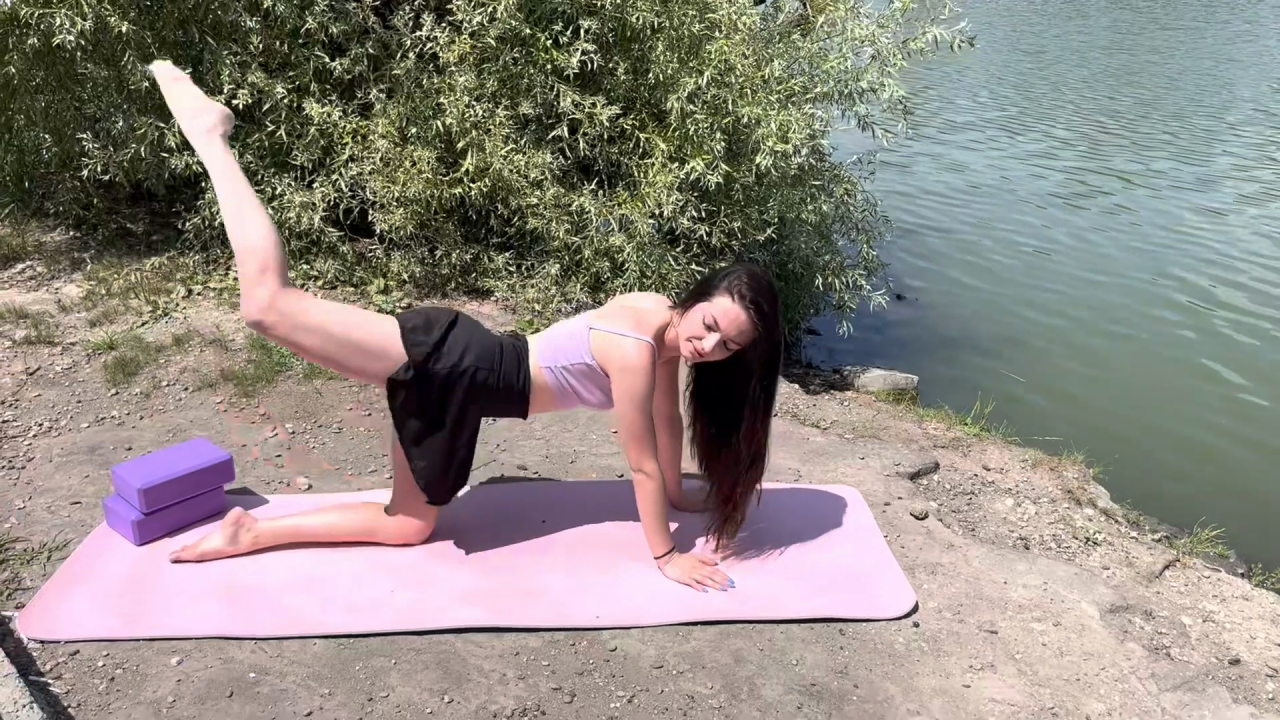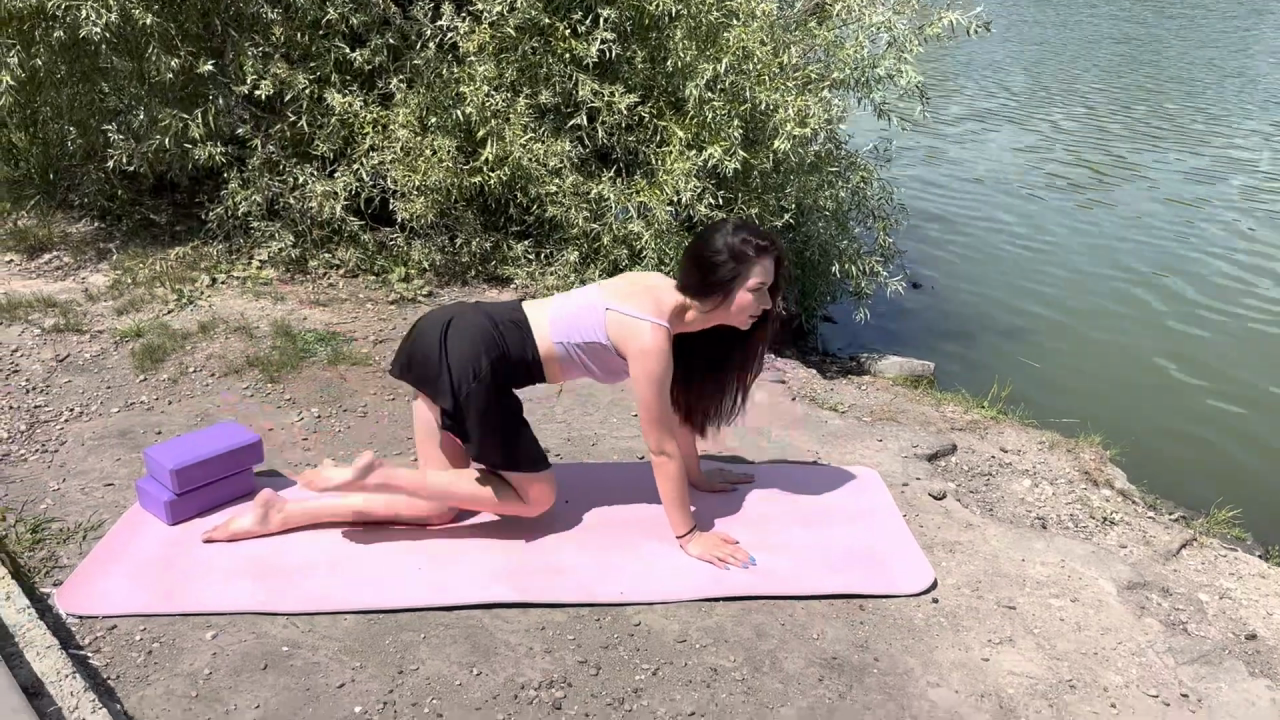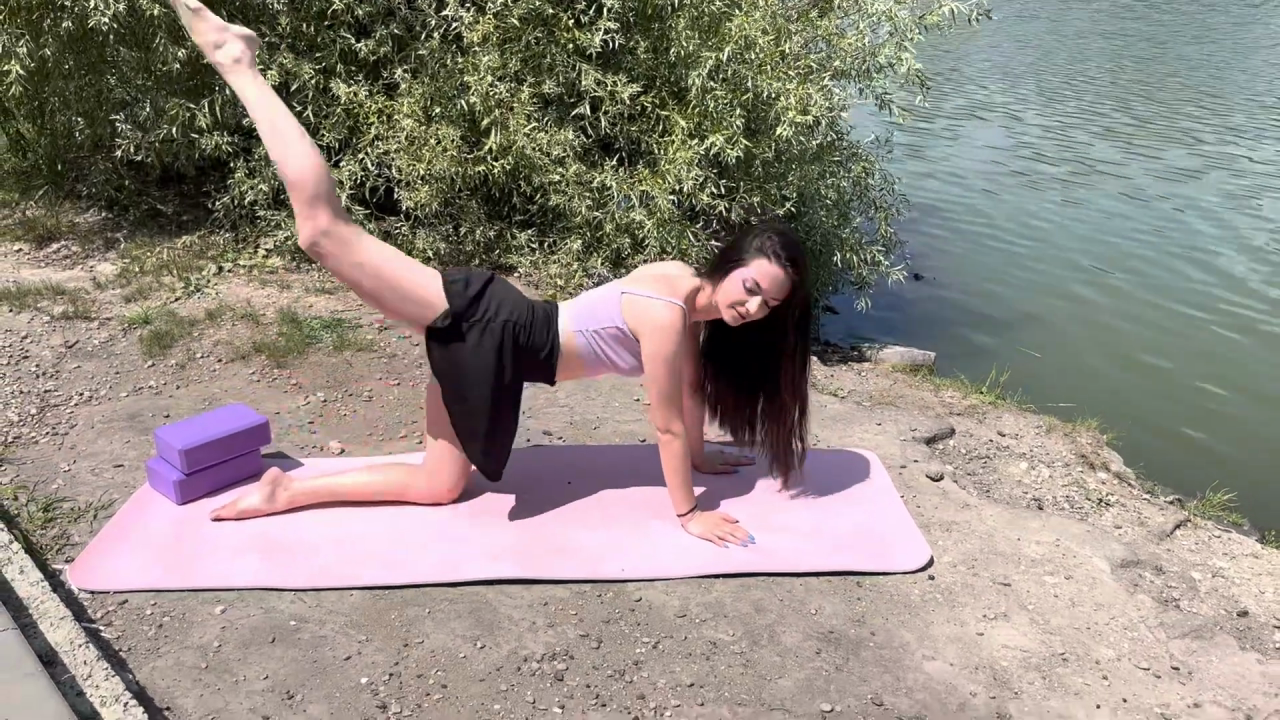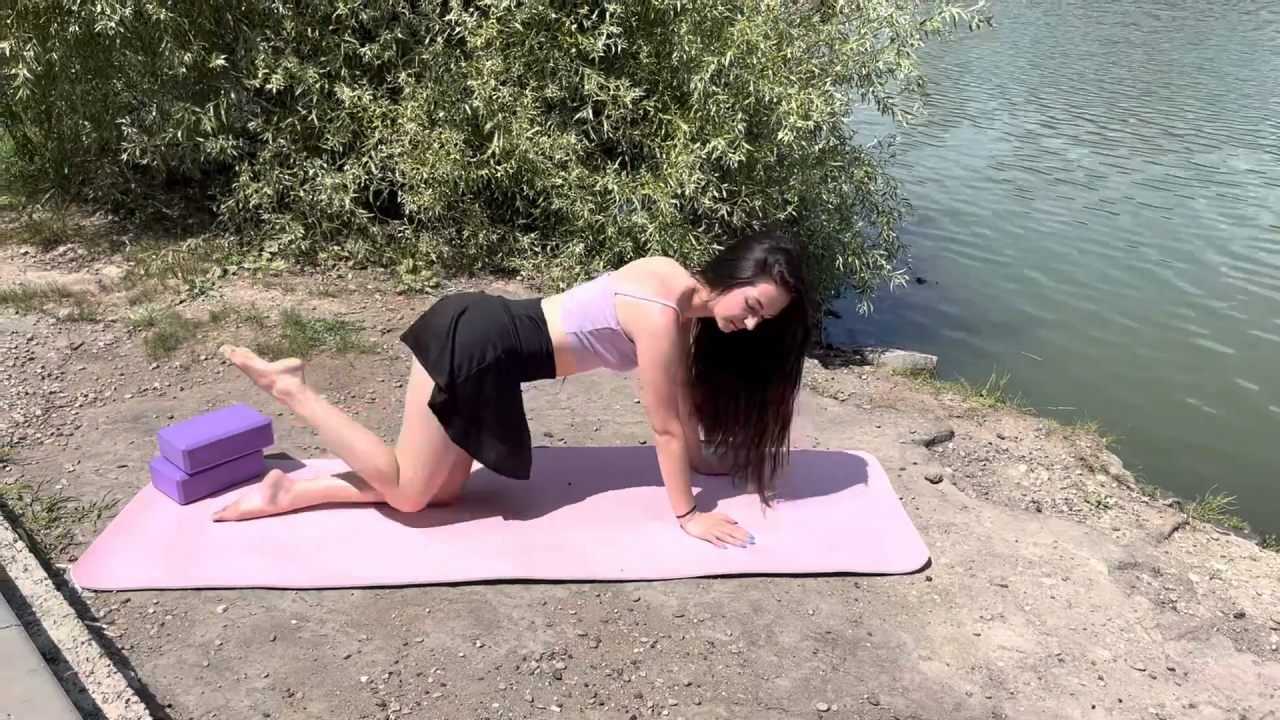
dt=1s
person 1, frame 1
left shoulder: (656, 310)
right shoulder: (636, 349)
left elbow: (666, 434)
right elbow: (643, 467)
left wrist: (671, 505)
right wrist: (665, 557)
left hip: (456, 388)
right hip: (449, 366)
left knee: (410, 526)
right knee: (268, 304)
left ankle: (252, 529)
right ankle: (211, 133)
person 1, frame 2
left shoulder: (668, 294)
right shoulder: (650, 332)
left elbow: (677, 404)
right elbow: (660, 445)
left wrist: (695, 475)
right wrist: (687, 534)
left hip: (459, 336)
right hip: (469, 355)
left knee: (437, 506)
right knee: (535, 497)
left ankle: (277, 511)
right ankle: (375, 476)
person 1, frame 3
left shoulder: (692, 298)
right shoulder: (665, 316)
left elbow: (687, 397)
right elbow: (667, 426)
left wrist: (696, 461)
right wrist: (685, 511)
left hip: (490, 343)
right hip: (475, 321)
left knee: (439, 488)
right knee: (323, 228)
left ankle: (285, 491)
right ankle: (239, 66)
person 1, frame 4
left shoulder: (677, 281)
right shoulder: (661, 314)
left elbow: (682, 388)
right elbow: (665, 425)
left wrist: (699, 456)
right wrist: (687, 513)
left hip: (483, 330)
right hip: (475, 345)
left knee: (440, 485)
right knee: (411, 494)
left ankle: (287, 490)
right ankle: (291, 386)
